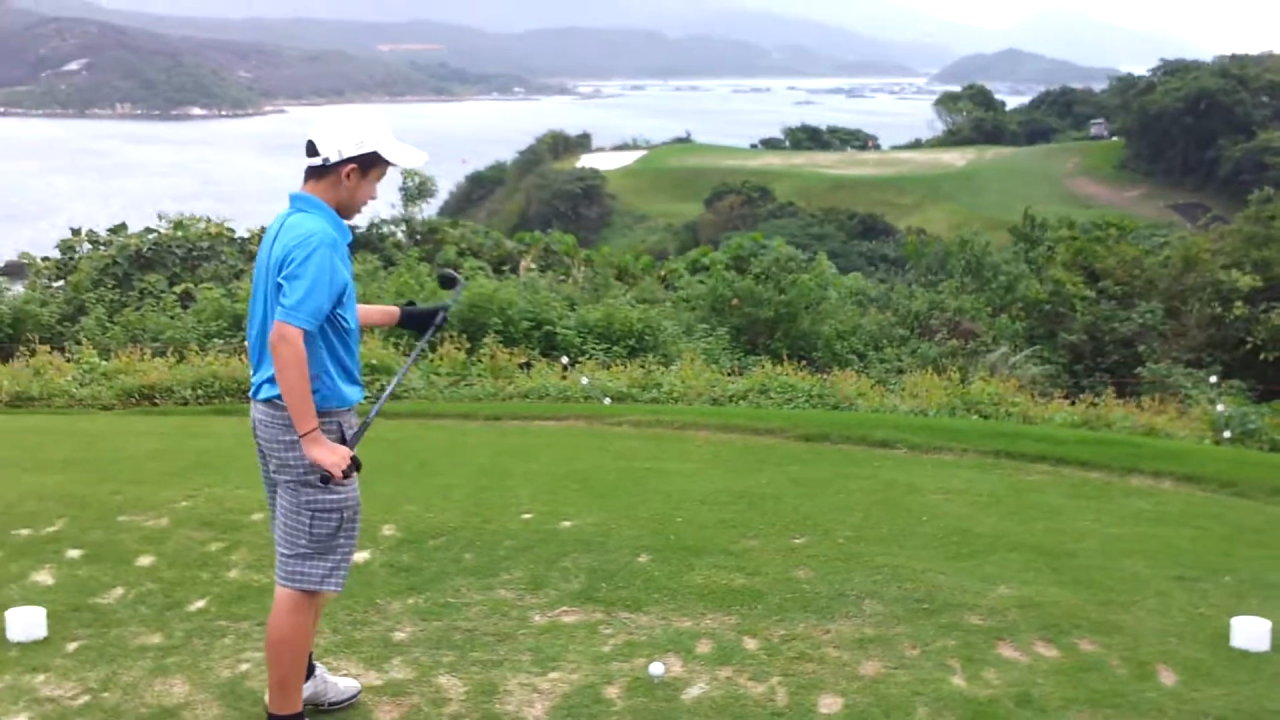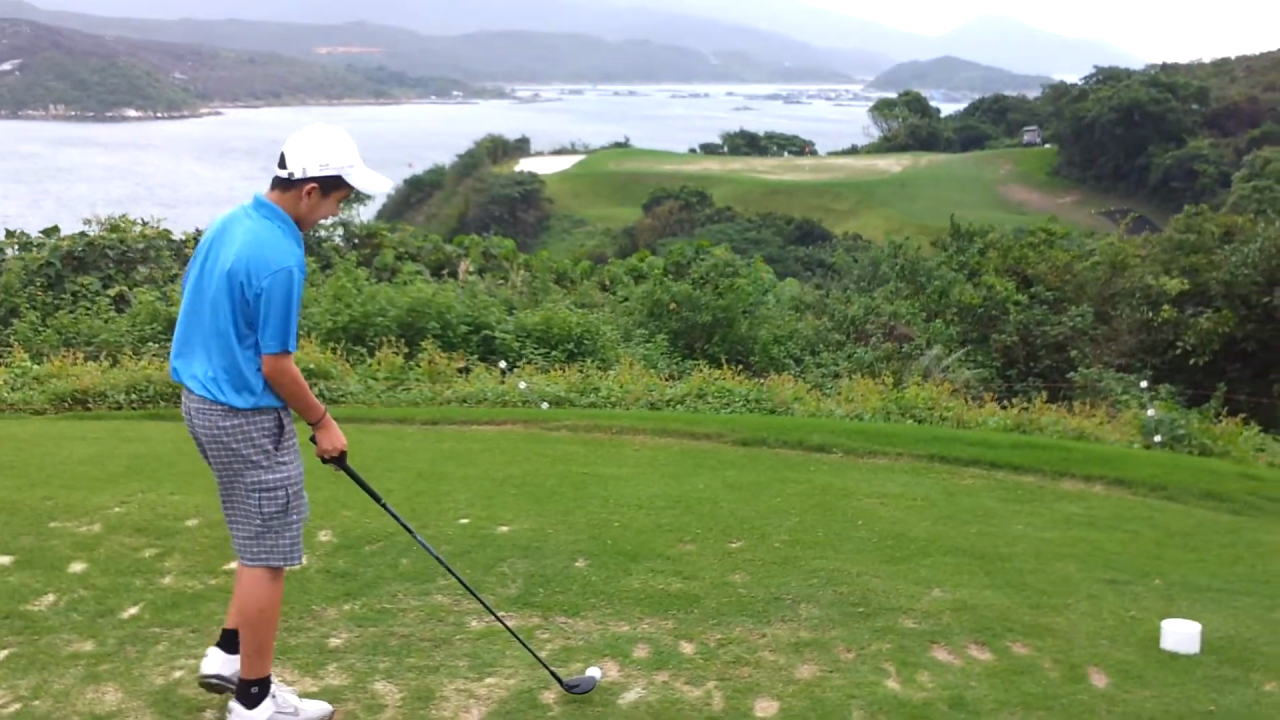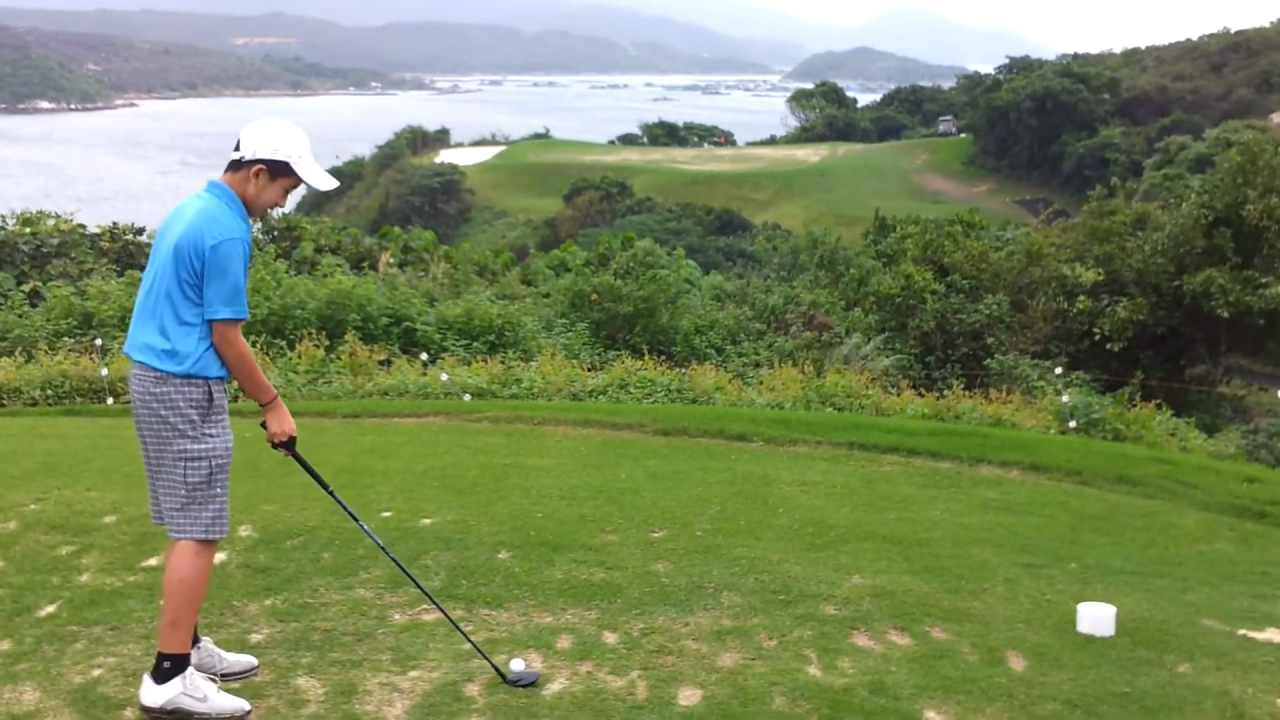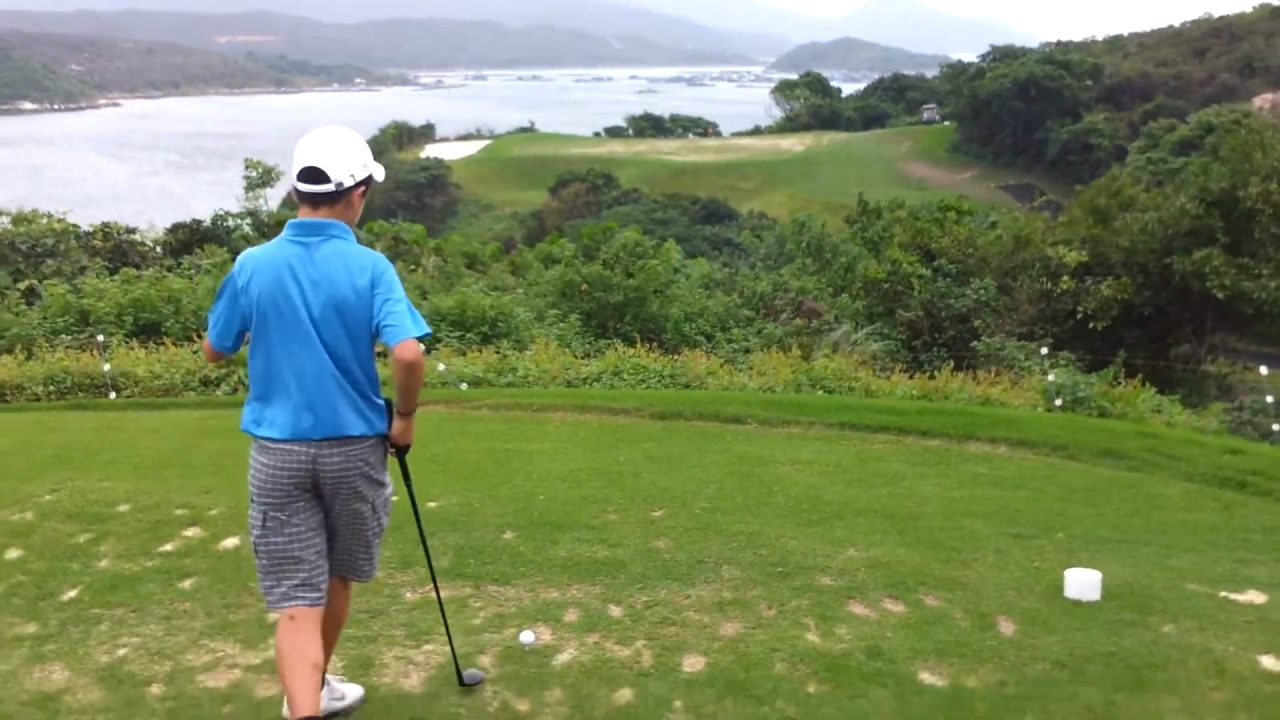
dt=1s
person 1, frame 1
left shoulder: (291, 225)
right shoulder: (318, 238)
right elbow: (285, 336)
left wrist: (399, 314)
right wrist: (312, 437)
left hip: (284, 415)
right hip: (306, 423)
left knee: (313, 563)
right knee: (303, 575)
person 1, frame 2
left shoulder: (228, 223)
right shoulder: (279, 258)
left elbow: (198, 306)
right elbow: (275, 366)
right wrist: (323, 422)
left hip: (203, 401)
right hip: (247, 417)
left knee: (260, 546)
right knee: (265, 557)
left ankle: (229, 651)
person 1, frame 3
left shoulder: (190, 209)
right shoulder: (226, 230)
right elbow: (226, 336)
right wrist: (272, 404)
left hip: (155, 377)
right hip: (185, 389)
left knee: (187, 526)
right knee: (198, 532)
left ankle: (185, 644)
person 1, frame 4
left shoulder: (251, 266)
right shoulder: (370, 268)
left elbow: (213, 351)
right elbow: (409, 356)
right wrist: (405, 414)
left hip: (277, 451)
right hip: (353, 448)
left knee: (294, 600)
right knee: (337, 575)
